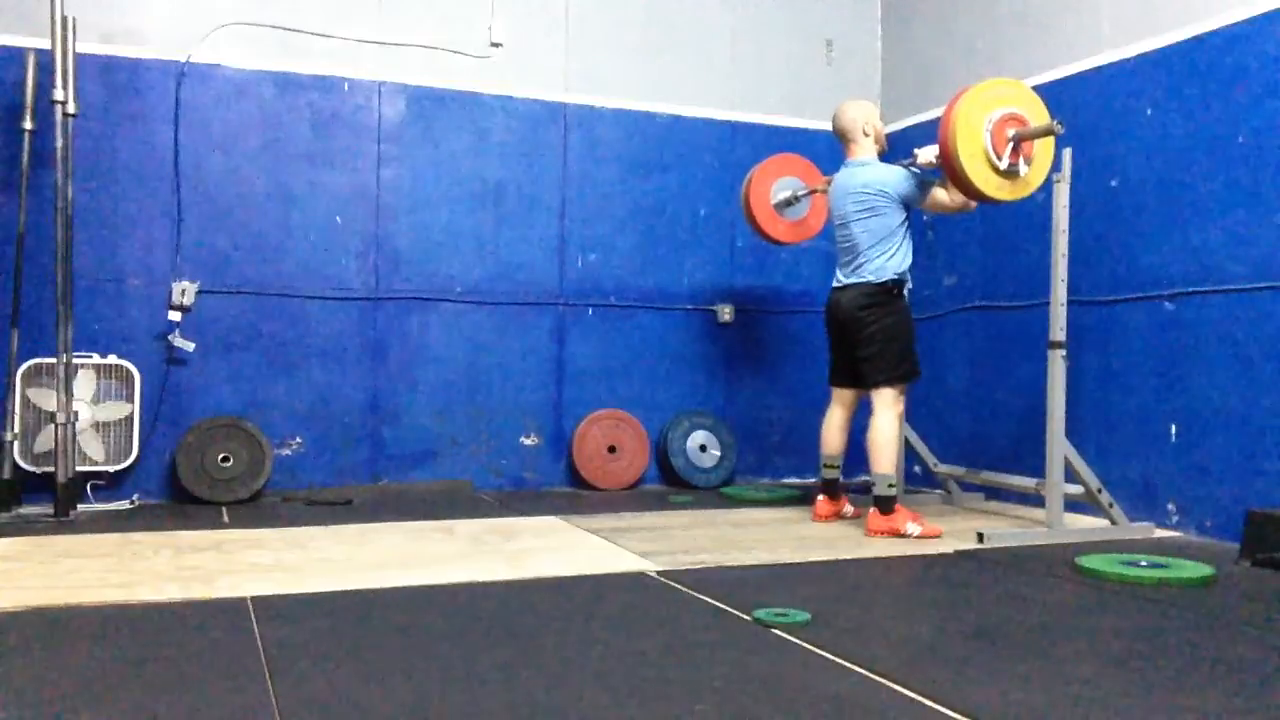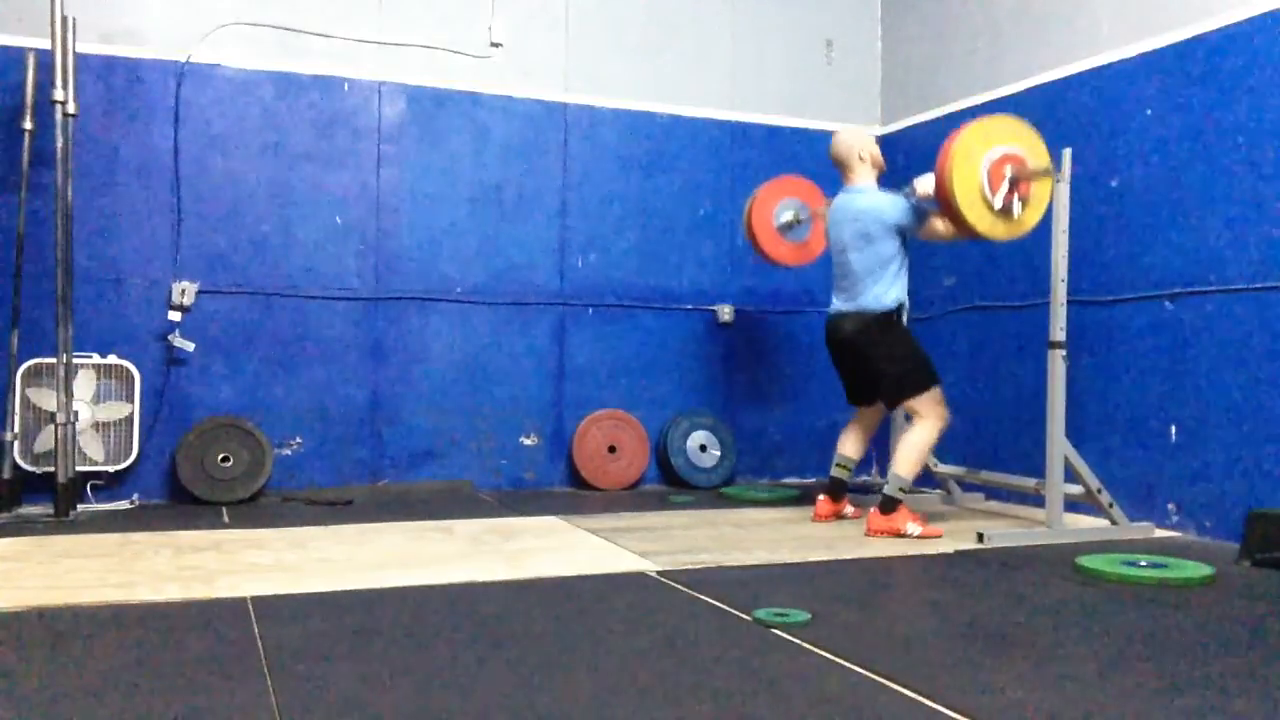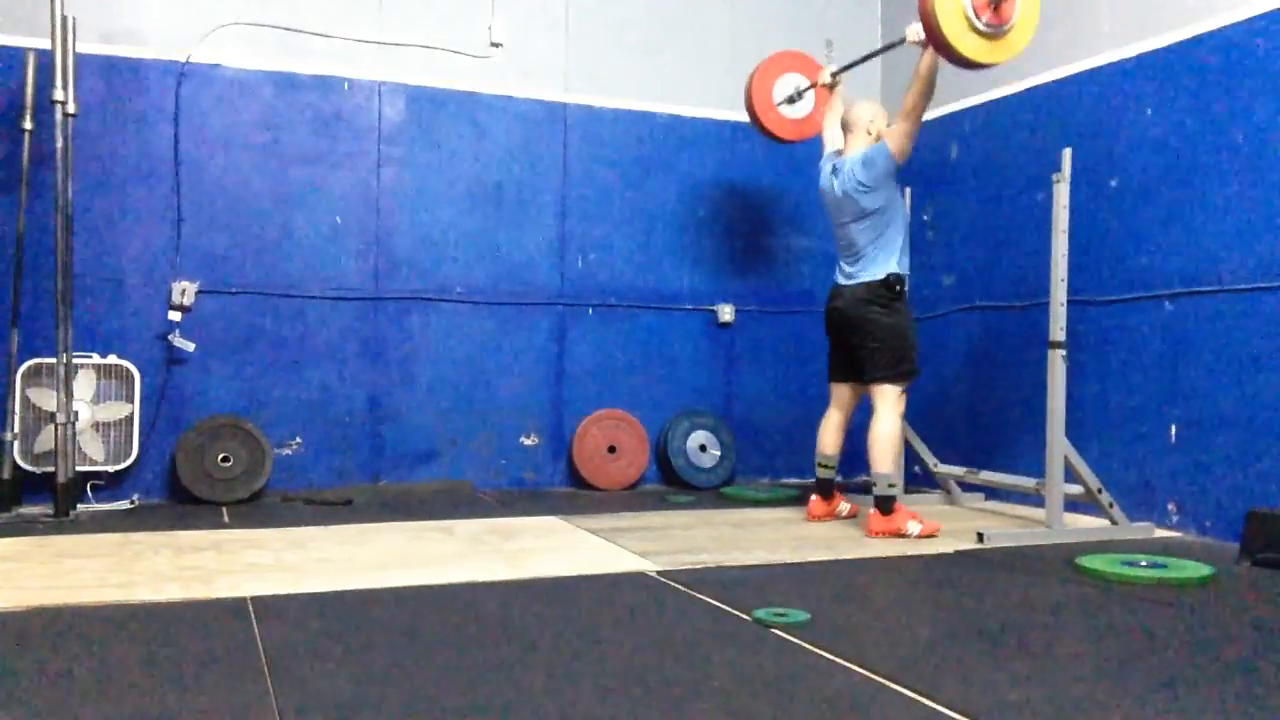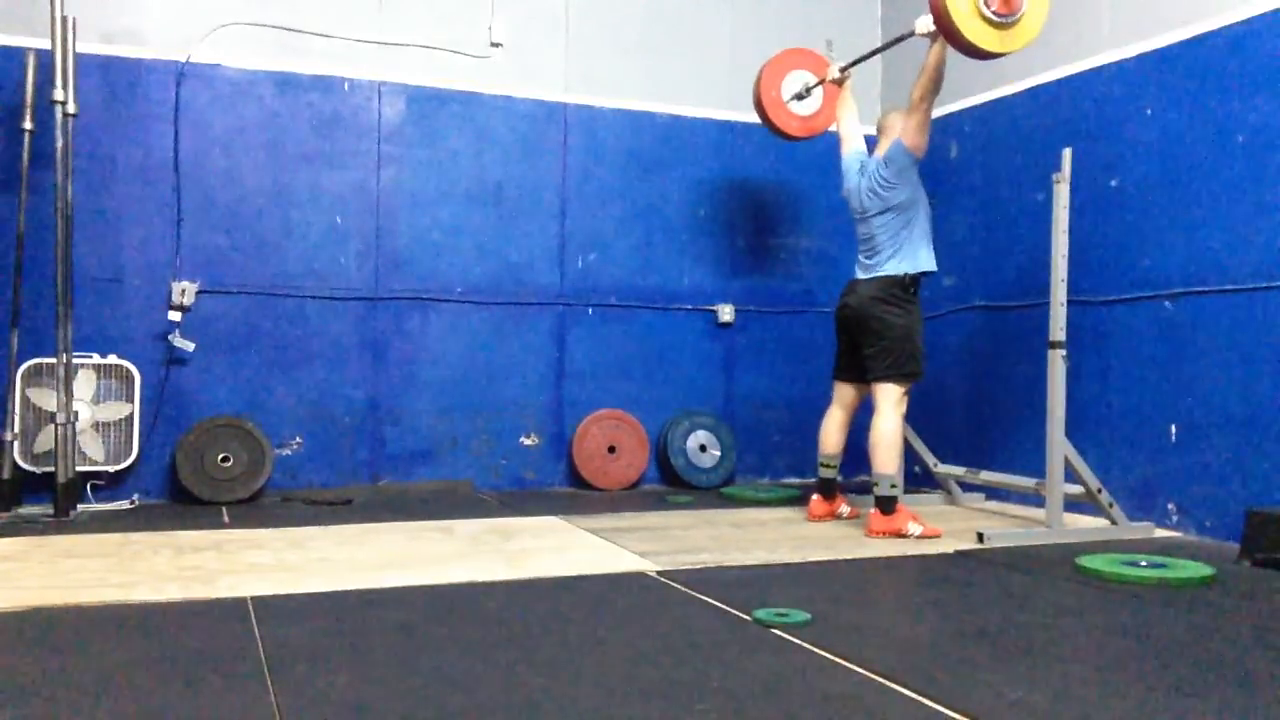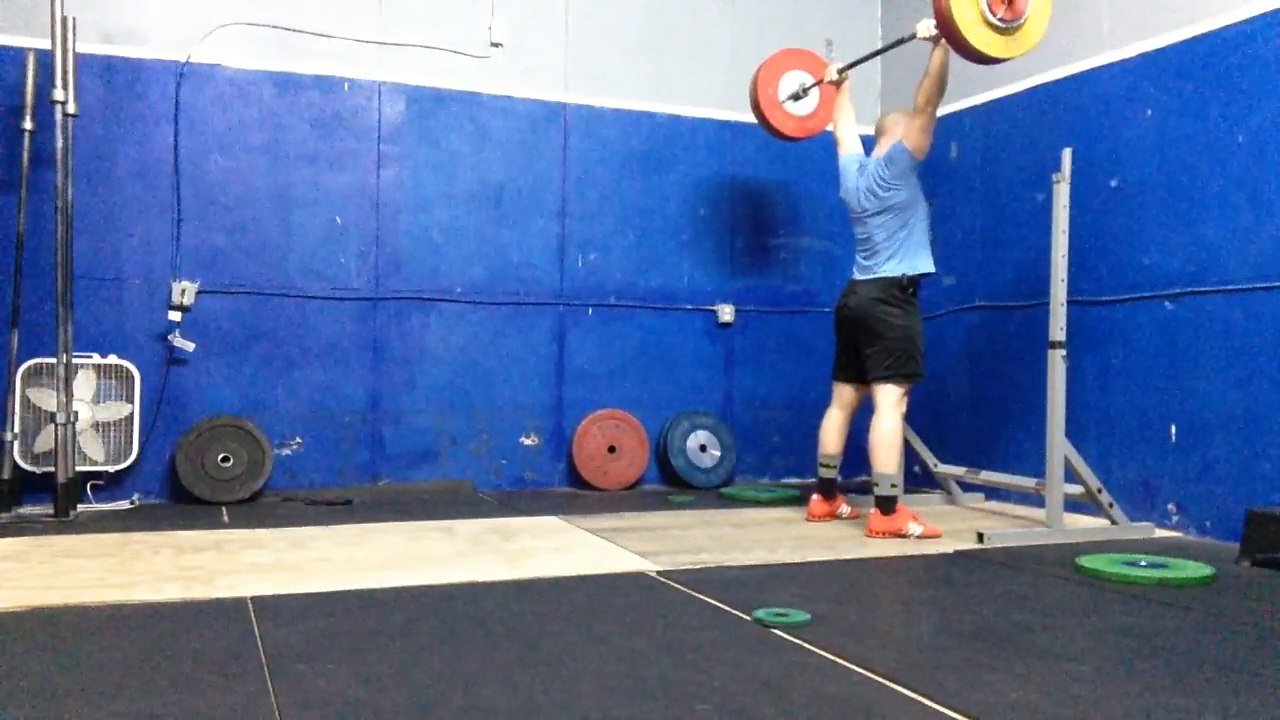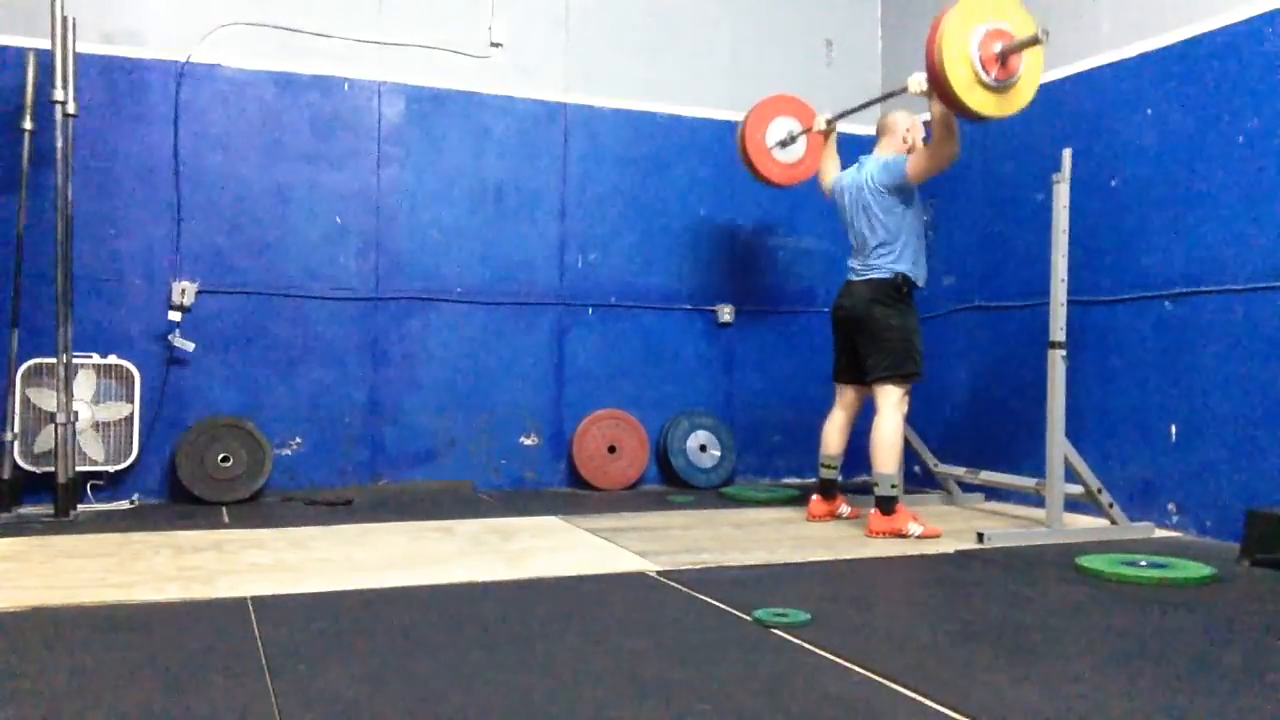
dt=0.7s
person 1, frame 1
left shoulder: (838, 183)
right shoulder: (891, 176)
right elbow: (960, 201)
right wrist: (942, 162)
left hip: (842, 300)
right hip: (877, 299)
left knee: (842, 402)
right knee: (888, 403)
left ankle: (829, 496)
right ankle: (885, 511)
person 1, frame 2
left shoulder: (837, 208)
right shoulder: (887, 205)
right elbow: (951, 230)
right wrist: (933, 194)
left hip: (840, 327)
right hip: (875, 326)
left knee: (869, 414)
right knee: (931, 414)
left ankle: (831, 497)
right ankle: (889, 510)
person 1, frame 3
left shoulder: (830, 170)
right shoulder: (872, 165)
left elbow: (832, 127)
right elbow: (913, 109)
left wrist: (832, 90)
right wrist: (929, 49)
left hip: (843, 299)
right hip: (877, 298)
left knee: (841, 403)
right knee: (889, 402)
left ankle: (824, 498)
right ankle: (886, 513)
person 1, frame 4
left shoulder: (855, 168)
right shoulder: (896, 165)
left elbow: (848, 126)
right elbow: (921, 101)
left wrist: (840, 86)
right wrist: (938, 40)
left hip: (858, 296)
right hip: (889, 296)
left knee: (844, 401)
right knee: (891, 401)
left ankle: (825, 497)
right ankle: (887, 513)
person 1, frame 5
left shoulder: (854, 170)
right shoulder: (896, 167)
left elbow: (844, 126)
right elbow: (926, 106)
left wrist: (840, 86)
right wrist: (940, 44)
left hip: (856, 297)
right hip: (889, 298)
left knee: (844, 400)
right knee: (890, 401)
left ankle: (825, 498)
right ankle: (887, 513)
person 1, frame 6
left shoulder: (851, 178)
right shoulder: (890, 171)
left elbow: (827, 179)
right elbow: (944, 151)
left wrist: (827, 137)
right wrist: (937, 97)
left hip: (851, 297)
right hip: (885, 297)
left knee: (845, 403)
right knee: (892, 403)
left ankle: (825, 497)
right ankle: (887, 513)
